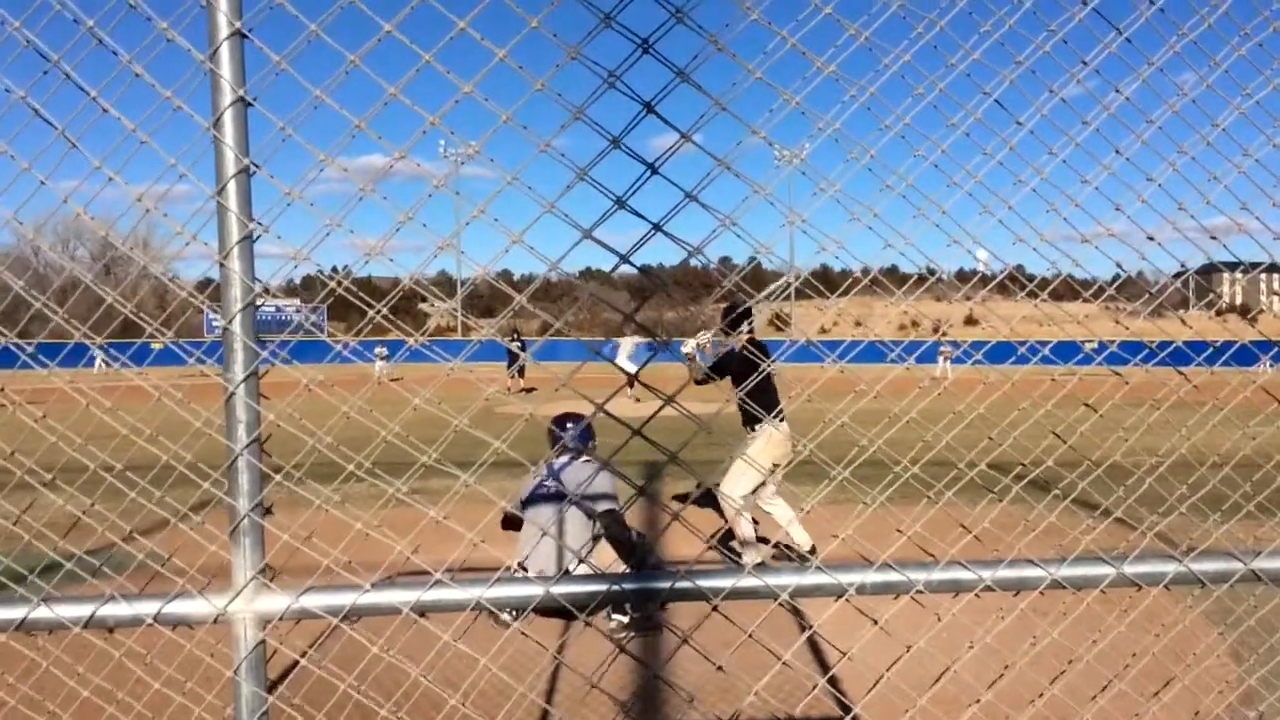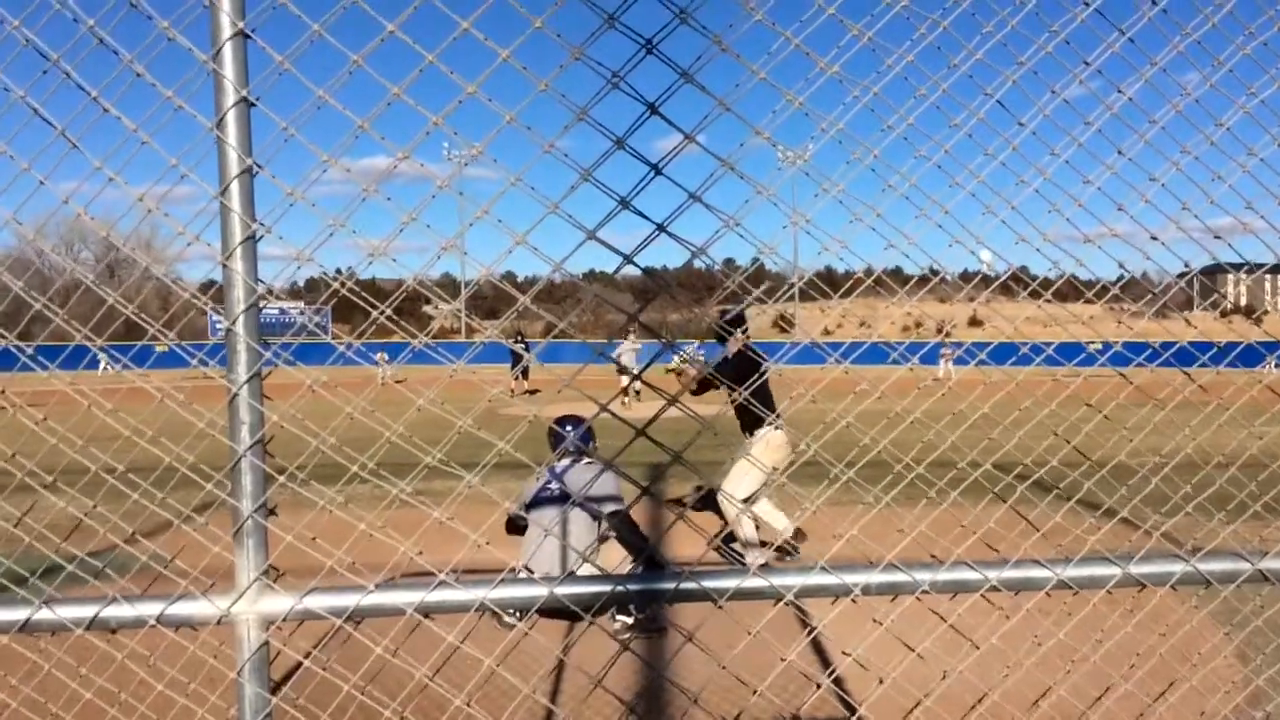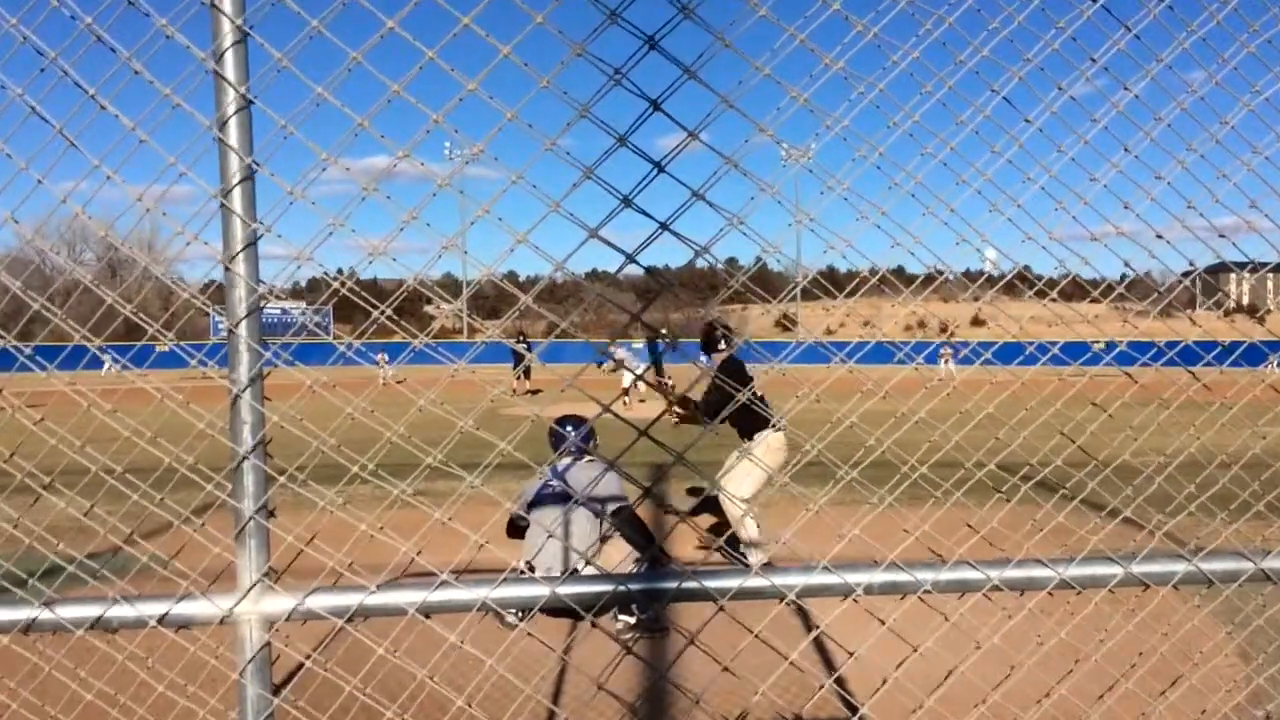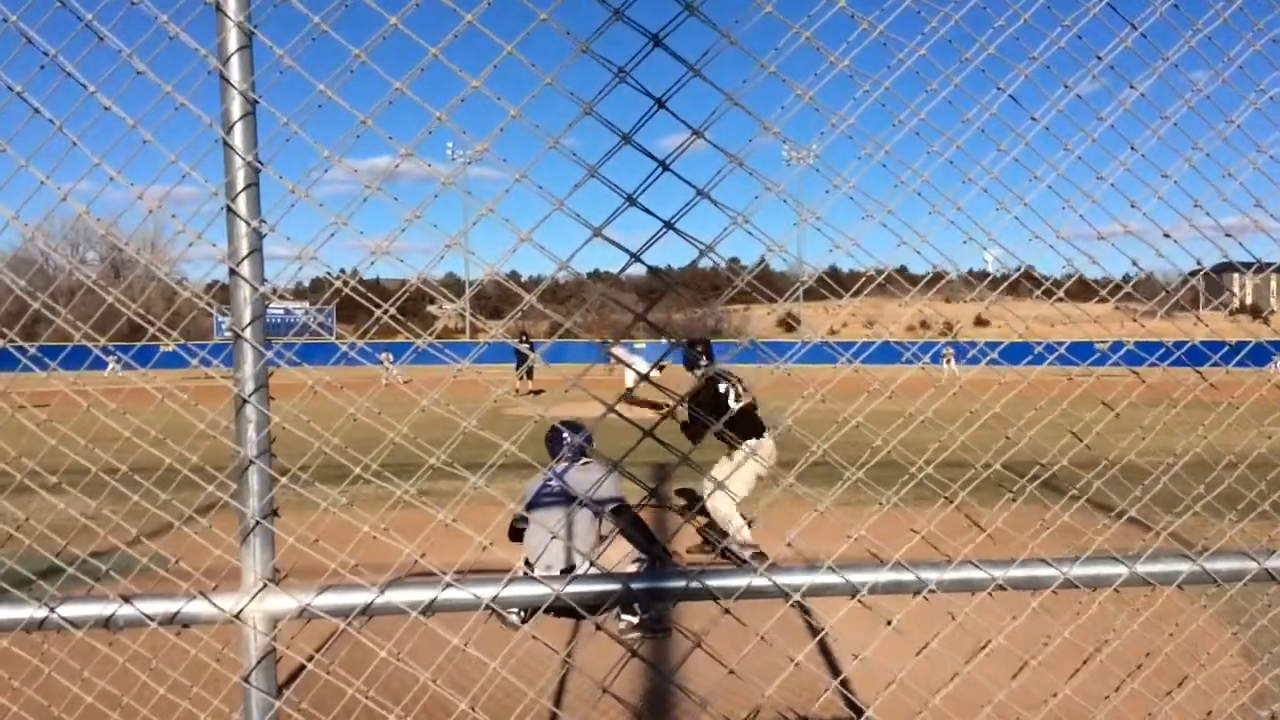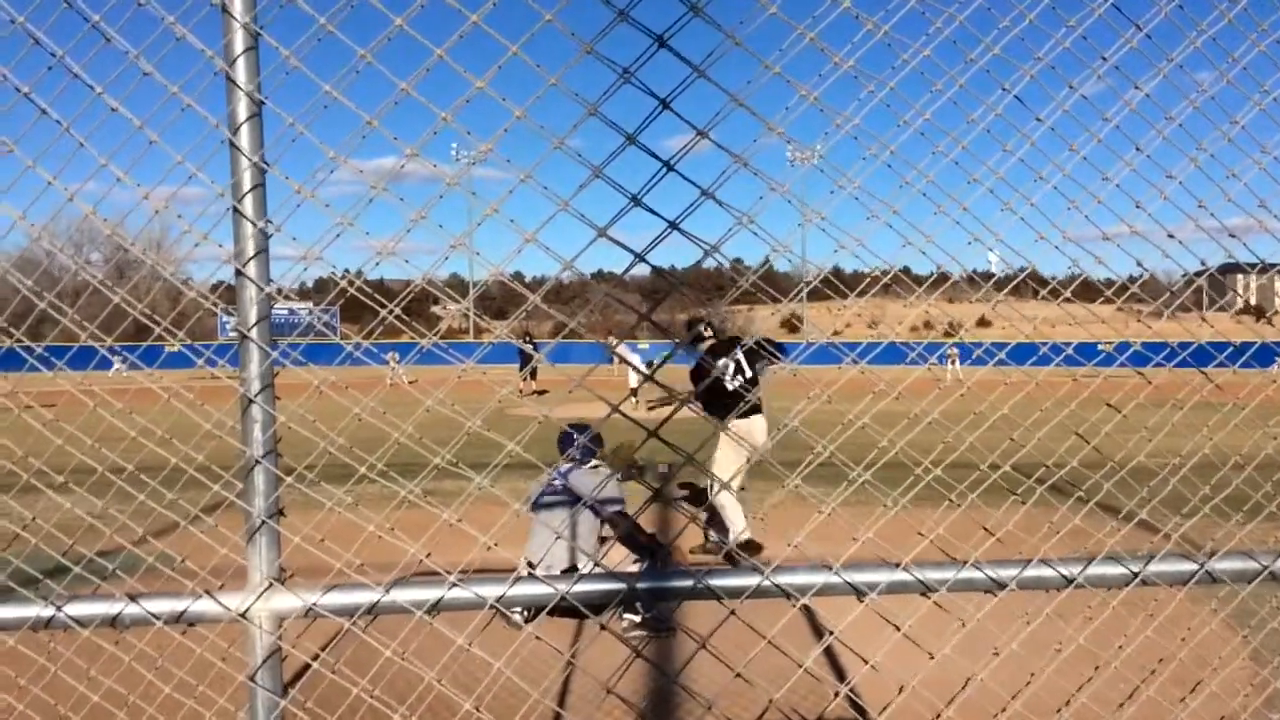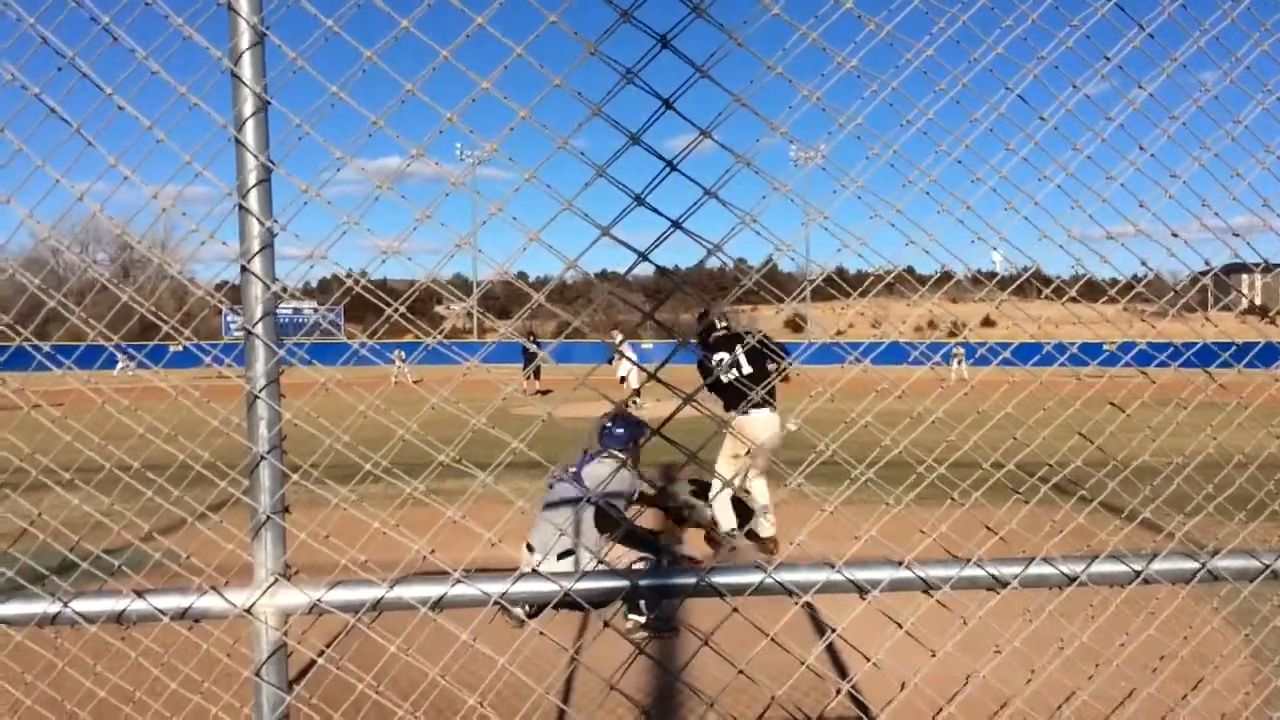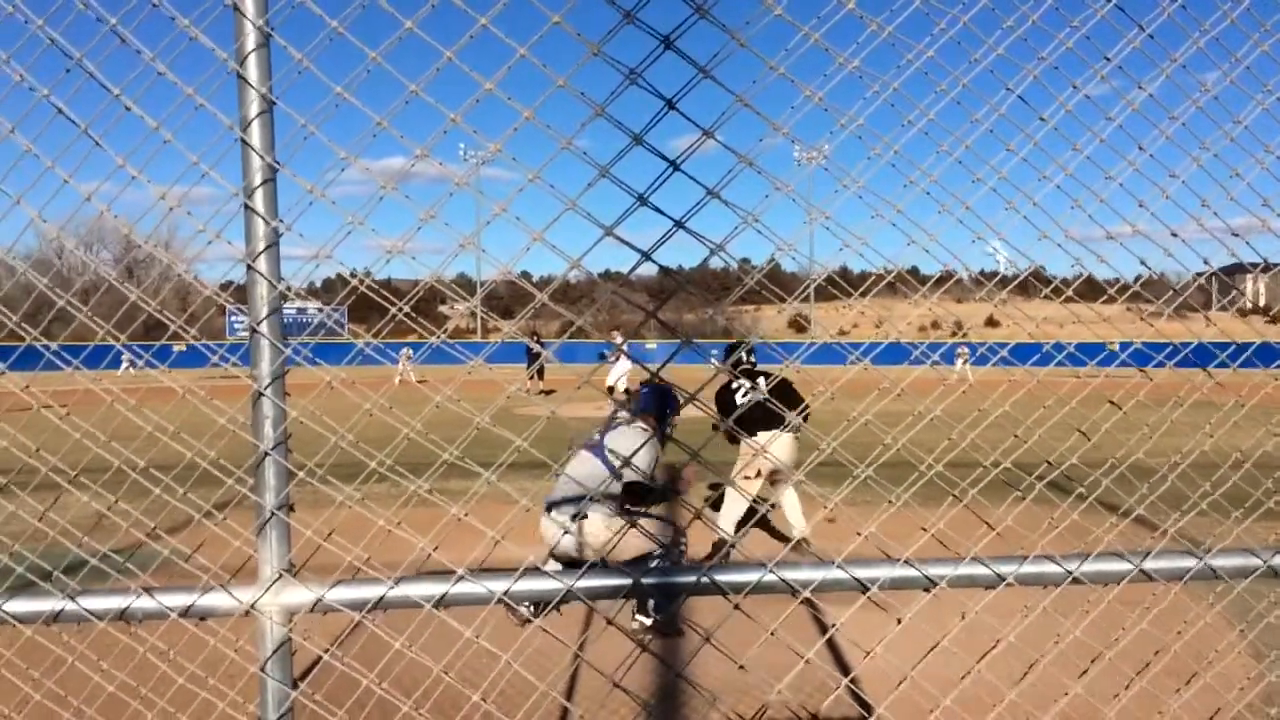
dt=0.2s
person 1, frame 1
left shoulder: (752, 351)
right shoulder: (744, 353)
left elbow: (709, 374)
right elbow: (703, 376)
left wrist: (696, 353)
right wrist: (692, 357)
left hip: (769, 435)
right hip: (766, 434)
left knee: (729, 492)
right knee: (766, 495)
left ankle: (752, 558)
right ankle: (804, 547)
person 1, frame 2
left shoulder: (744, 358)
right shoulder: (741, 358)
left elbow: (699, 385)
right elbow: (704, 382)
left wrist: (687, 369)
right wrist: (693, 369)
left hip: (767, 440)
right hip: (763, 438)
left knee: (729, 495)
right knee: (749, 495)
left ankle: (756, 559)
right ankle: (790, 535)
person 1, frame 3
left shoulder: (727, 370)
right shoulder: (732, 367)
left elbow: (706, 414)
right elbow: (717, 410)
left wrist: (680, 404)
right wrist: (686, 411)
left hip: (767, 443)
right hip: (757, 441)
left knee: (731, 494)
right knee: (724, 484)
left ankle: (758, 558)
right ankle: (740, 537)
person 1, frame 4
left shoulder: (700, 393)
right shoulder: (727, 378)
left elbow: (696, 435)
right elbow: (751, 403)
left wrist: (683, 423)
left hip: (752, 449)
right hip: (747, 447)
left knee: (718, 501)
right knee: (713, 486)
left ankle: (754, 555)
person 1, frame 5
left shoulder: (700, 370)
right shoulder: (739, 344)
left elbow: (712, 408)
right elbow: (779, 352)
right wrist: (757, 366)
left hip: (737, 429)
right hip: (756, 425)
left knee: (722, 489)
right knee: (722, 483)
left ankle: (744, 542)
right ankle: (717, 540)
person 1, frame 6
left shoulder: (705, 361)
right shoulder: (752, 340)
right elbow: (783, 361)
right wrist: (767, 372)
left hip: (743, 424)
right hip: (770, 421)
left knee: (722, 485)
right knee: (756, 476)
left ankle: (728, 535)
right ankle: (767, 534)
person 1, frame 7
left shoulder: (724, 392)
right shoulder: (773, 379)
left elbow: (731, 433)
right elbow: (802, 410)
left hip: (755, 445)
right hip: (785, 444)
left knee: (733, 502)
right knee: (783, 485)
left ankle: (724, 542)
right ankle: (800, 538)
person 2, frame 1
left shoulder: (537, 476)
right shoulder: (597, 473)
left elbow: (508, 522)
right elbow: (613, 527)
right wrist: (646, 573)
right knee: (632, 540)
right ankle: (624, 616)
person 2, frame 2
left shoulder: (540, 479)
right shoulder: (600, 474)
left elbow: (512, 525)
right elbow: (623, 527)
right wrist: (658, 567)
right knee: (636, 542)
right ankle: (629, 617)
person 2, frame 3
left shoulder: (541, 479)
right shoulder: (601, 472)
left elbow: (514, 529)
right elbow: (627, 522)
right wrist: (665, 560)
right knee: (640, 542)
left ankle: (516, 607)
right ankle: (632, 617)
person 2, frame 4
left shoulder: (538, 481)
right shoulder: (597, 473)
left elbow: (515, 532)
right elbow: (625, 519)
right wrist: (666, 555)
right knee: (643, 543)
left ankle: (519, 607)
right ankle: (635, 616)
person 2, frame 5
left shoulder: (547, 480)
right shoulder: (600, 475)
right elbow: (622, 526)
right wrist: (665, 554)
right knee: (646, 546)
left ankle: (522, 605)
right ankle: (639, 615)
person 2, frame 6
left shoulder: (584, 464)
right shoulder: (619, 469)
right elbow: (609, 522)
right wrist: (660, 543)
left hip: (536, 566)
right hip: (572, 568)
right knee: (653, 547)
left ankle: (526, 601)
right ankle: (645, 616)
person 2, frame 7
left shoulder: (612, 430)
right shoulder: (645, 437)
right elbow: (633, 494)
right wrist: (674, 486)
left hip: (555, 526)
right hip: (585, 524)
right knee: (670, 535)
left ankle: (531, 602)
right ankle: (652, 616)
